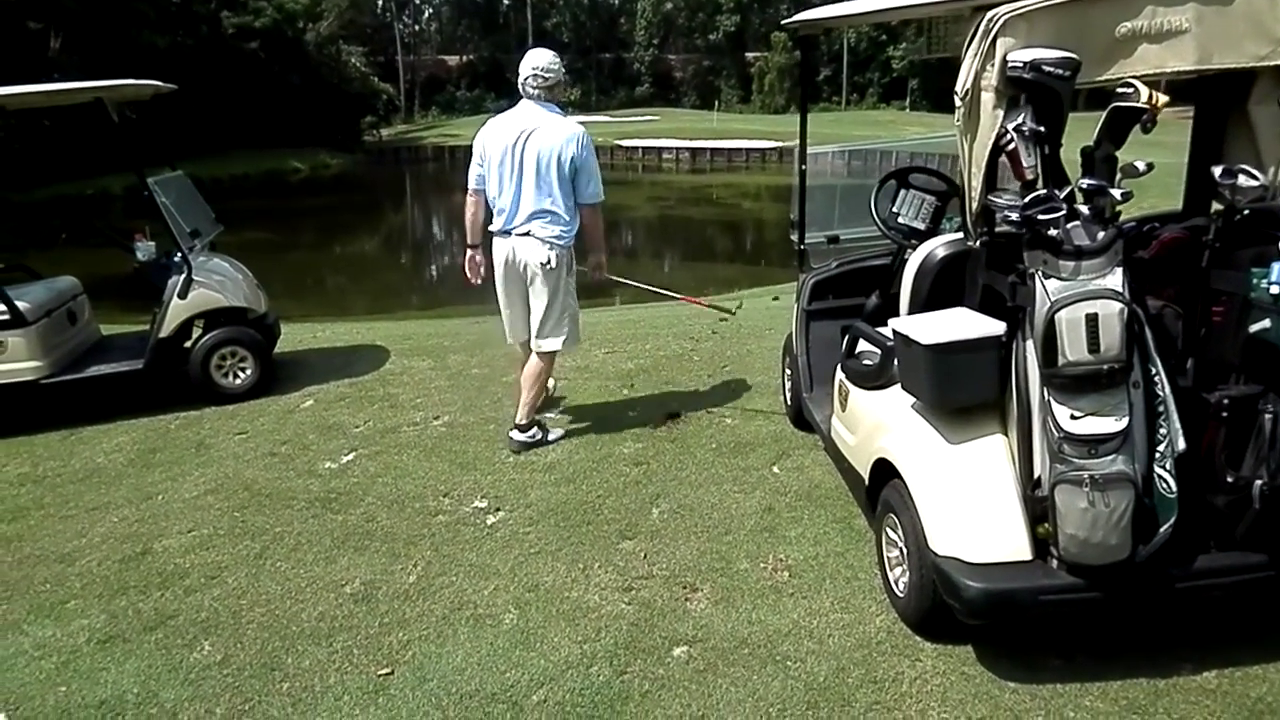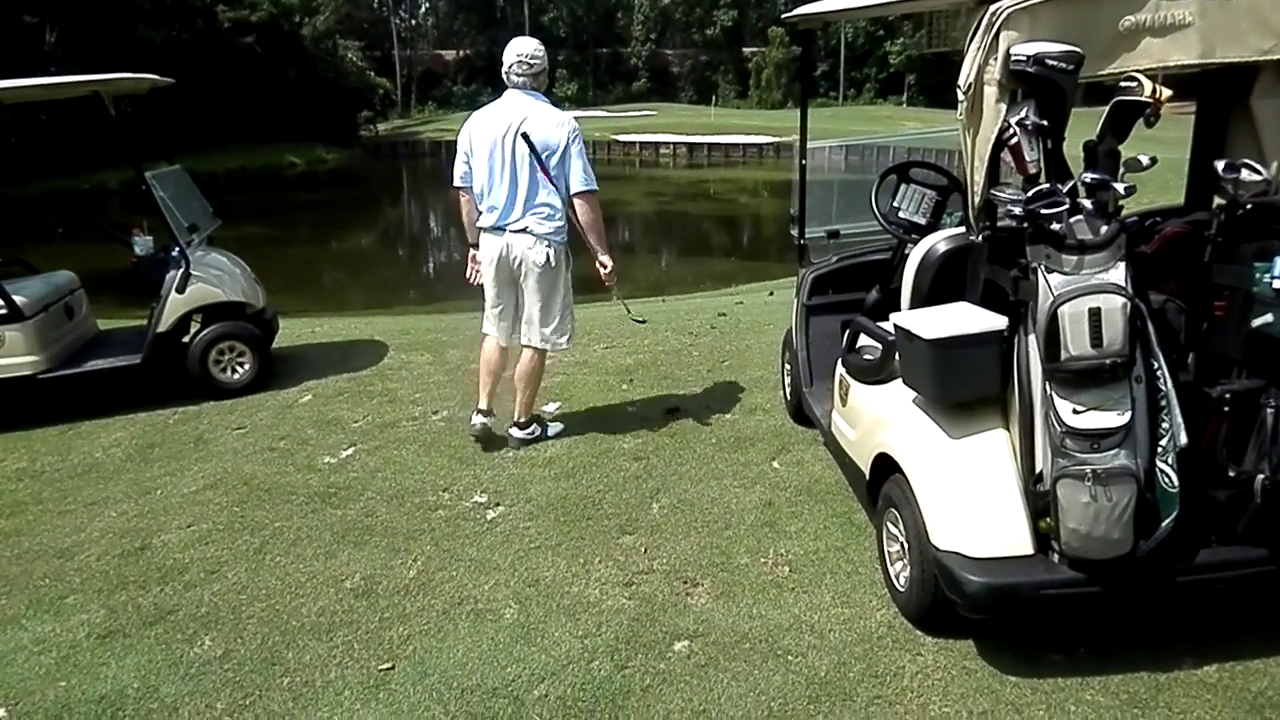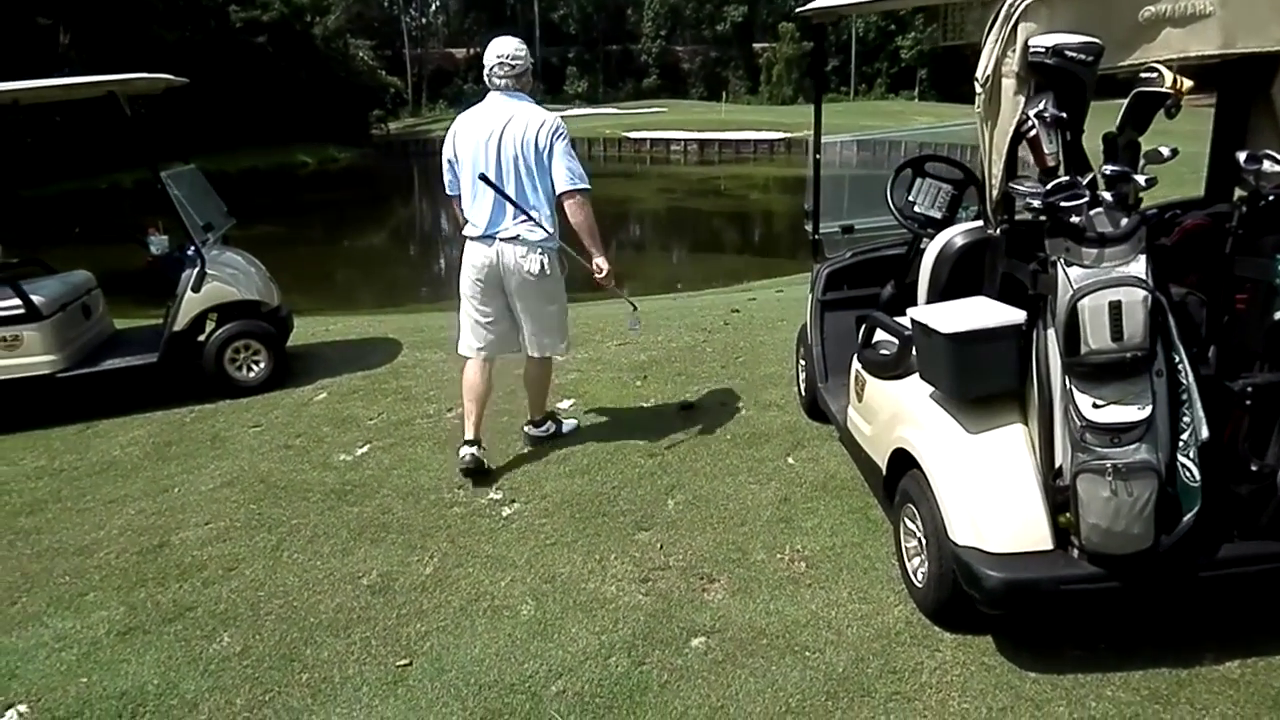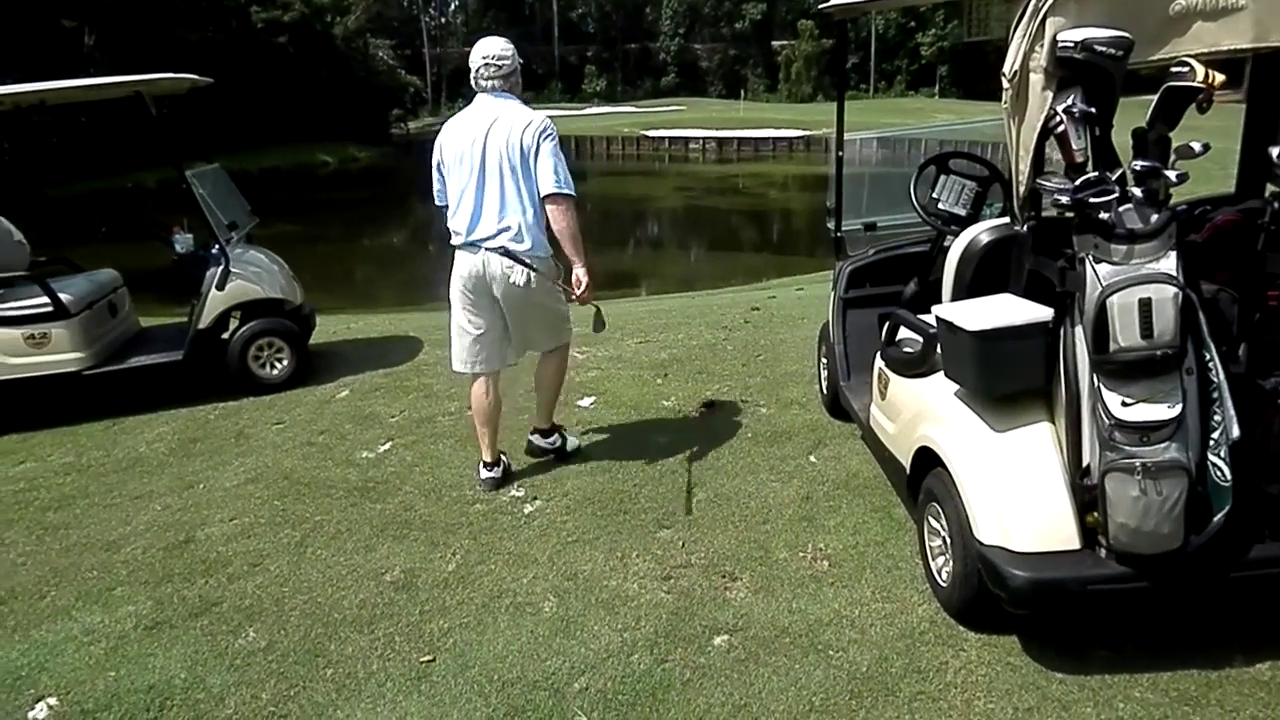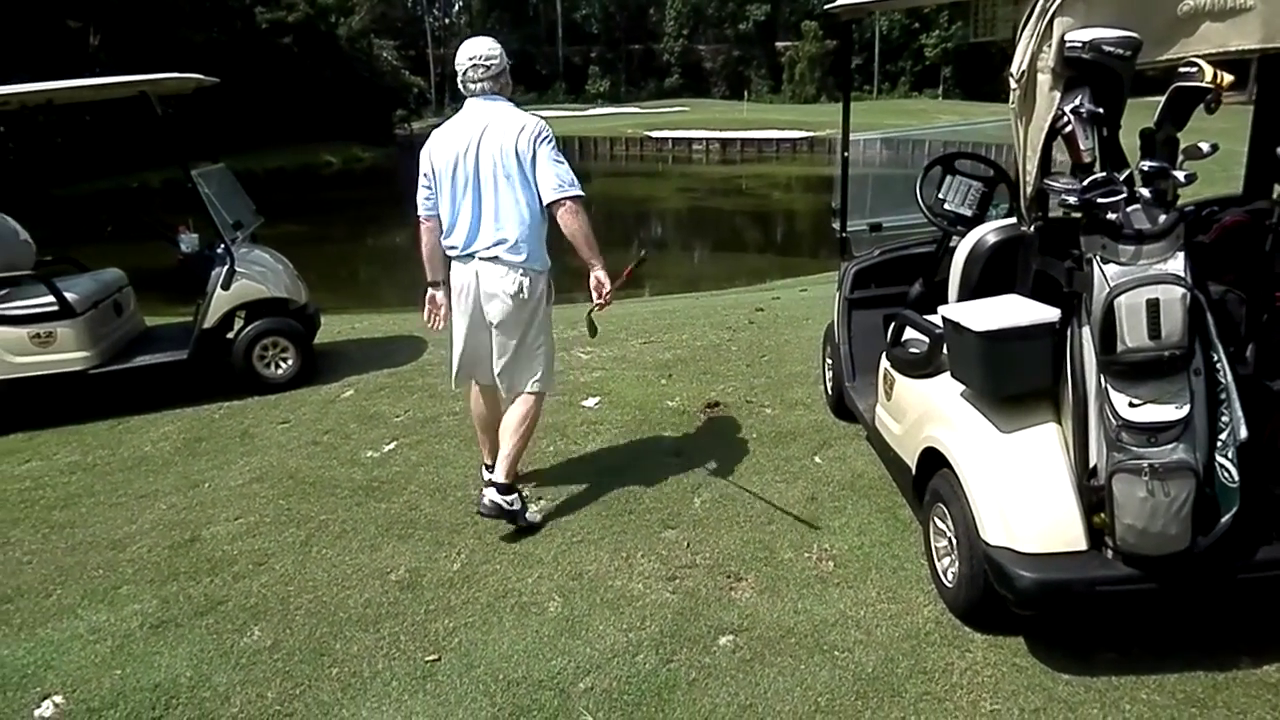
dt=0.3s
person 1, frame 1
left shoulder: (492, 130)
right shoulder: (573, 135)
left elbow: (474, 196)
right elbow: (590, 204)
left wrist: (473, 246)
right wrist: (597, 252)
left hip: (503, 245)
right hip: (548, 248)
left knee: (520, 332)
right knee: (544, 341)
left ankle: (534, 395)
right ankle: (524, 427)
person 1, frame 2
left shoulder: (477, 122)
right shoulder: (561, 124)
left elbow: (465, 193)
right elbow: (582, 196)
left wrist: (475, 245)
right wrist: (601, 252)
left hip: (493, 242)
right hip: (541, 244)
left knee: (496, 331)
right knee: (535, 338)
left ankle: (483, 412)
right ankle: (523, 424)
person 1, frame 3
left shoulder: (461, 126)
right shoulder: (545, 124)
left elbow: (455, 200)
right elbow: (573, 197)
right wrist: (597, 253)
left hip: (478, 253)
right hip: (531, 251)
left knee: (479, 352)
right knee: (541, 347)
left ankle: (471, 444)
right ankle: (540, 423)
person 1, frame 4
left shoulder: (450, 131)
right shoulder: (534, 125)
right elbow: (557, 202)
right wrist: (578, 264)
left hip: (468, 262)
right hip: (523, 262)
left knee: (482, 368)
right knee: (555, 341)
left ankle: (490, 463)
right ankle: (544, 432)
person 1, frame 5
left shoulder: (439, 140)
right shoulder: (528, 129)
left elbow: (429, 223)
right elbow: (565, 205)
left wrist: (436, 284)
right wrist: (595, 266)
left hip: (464, 273)
right hip: (517, 275)
left knee: (480, 376)
right knee: (527, 385)
left ankle: (493, 465)
right ankle: (502, 488)
